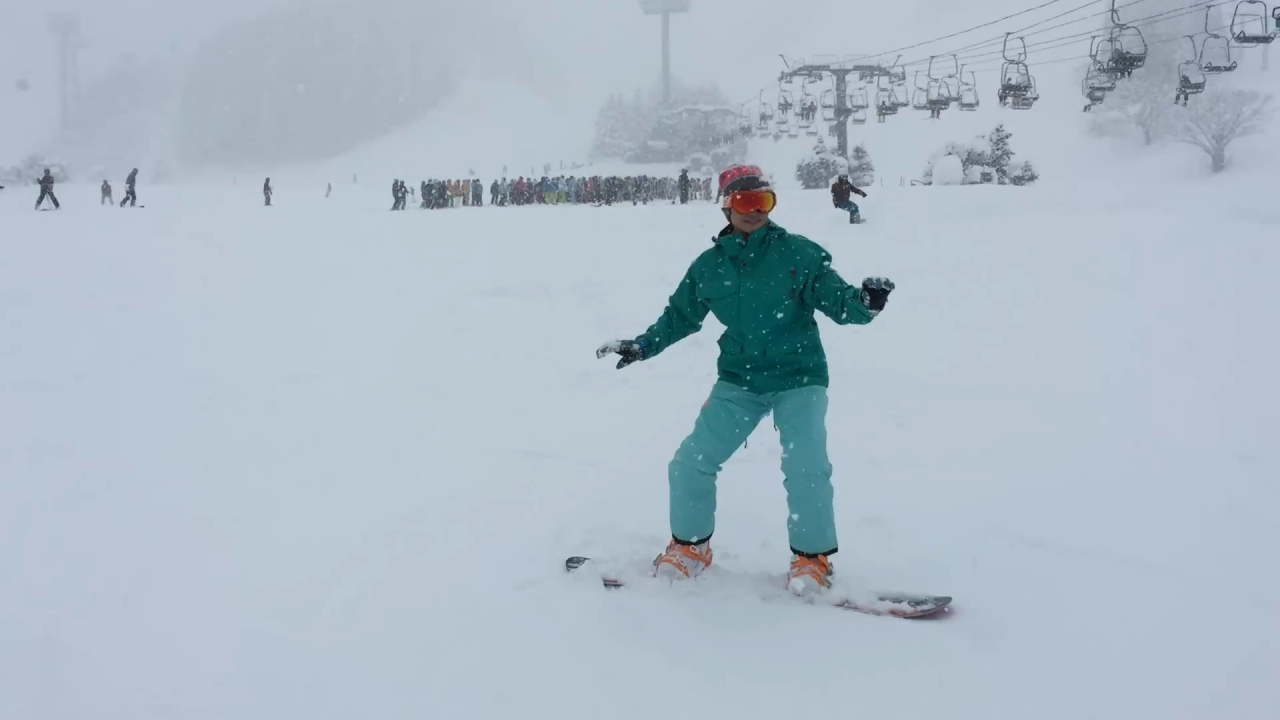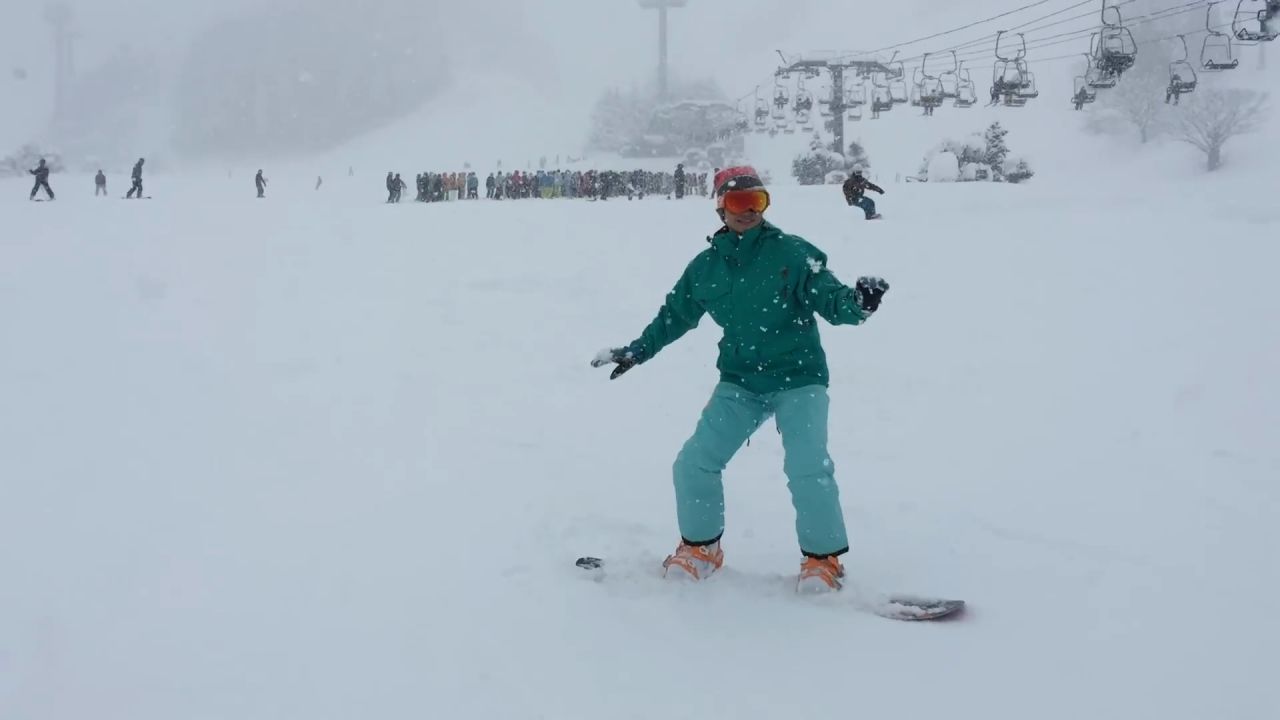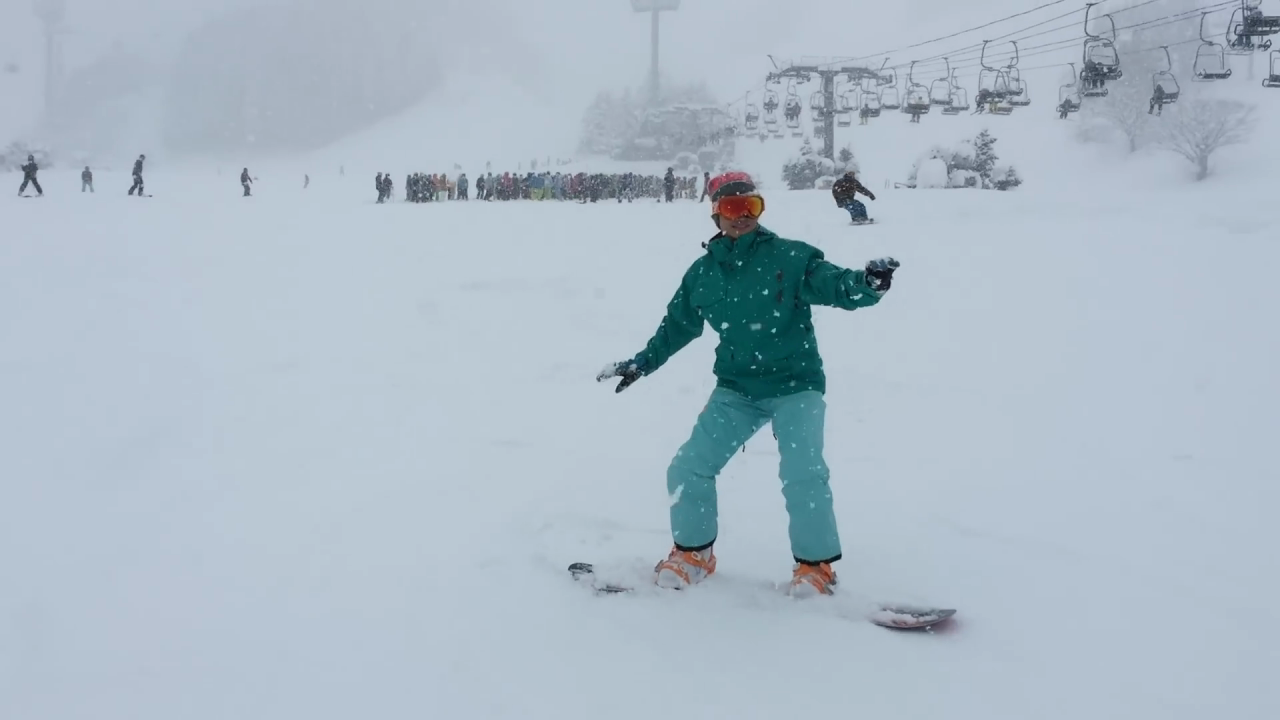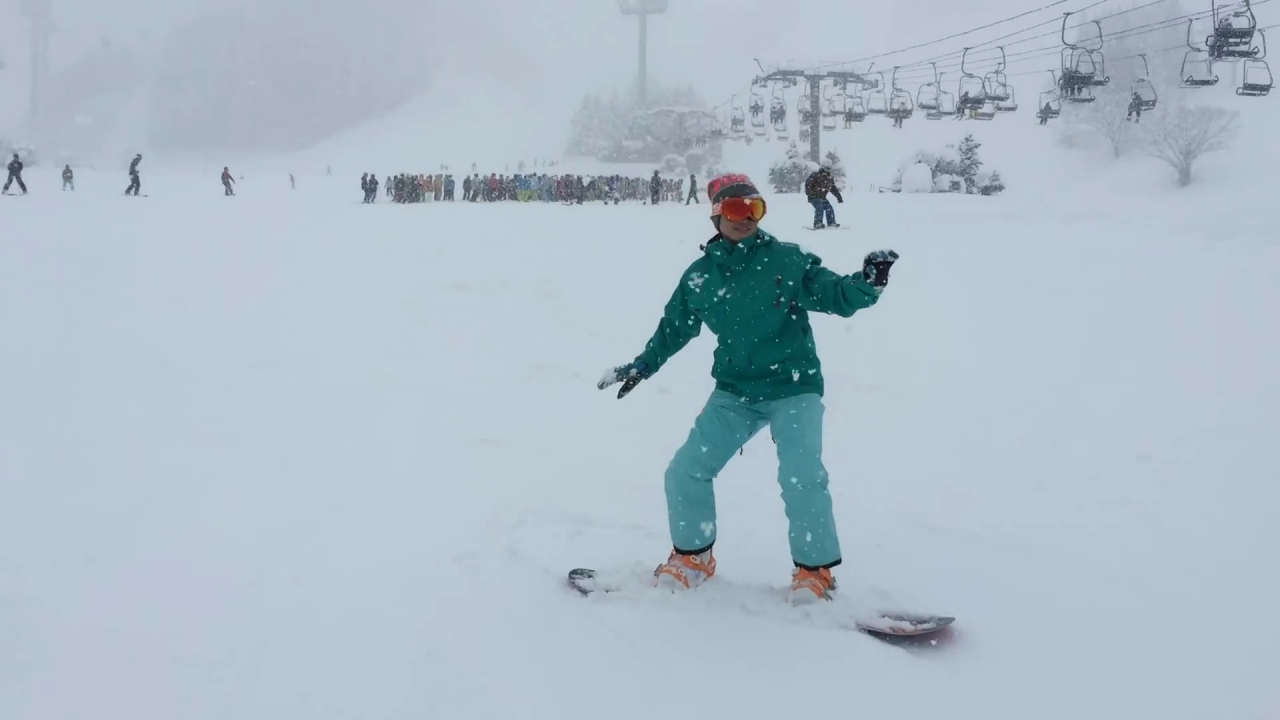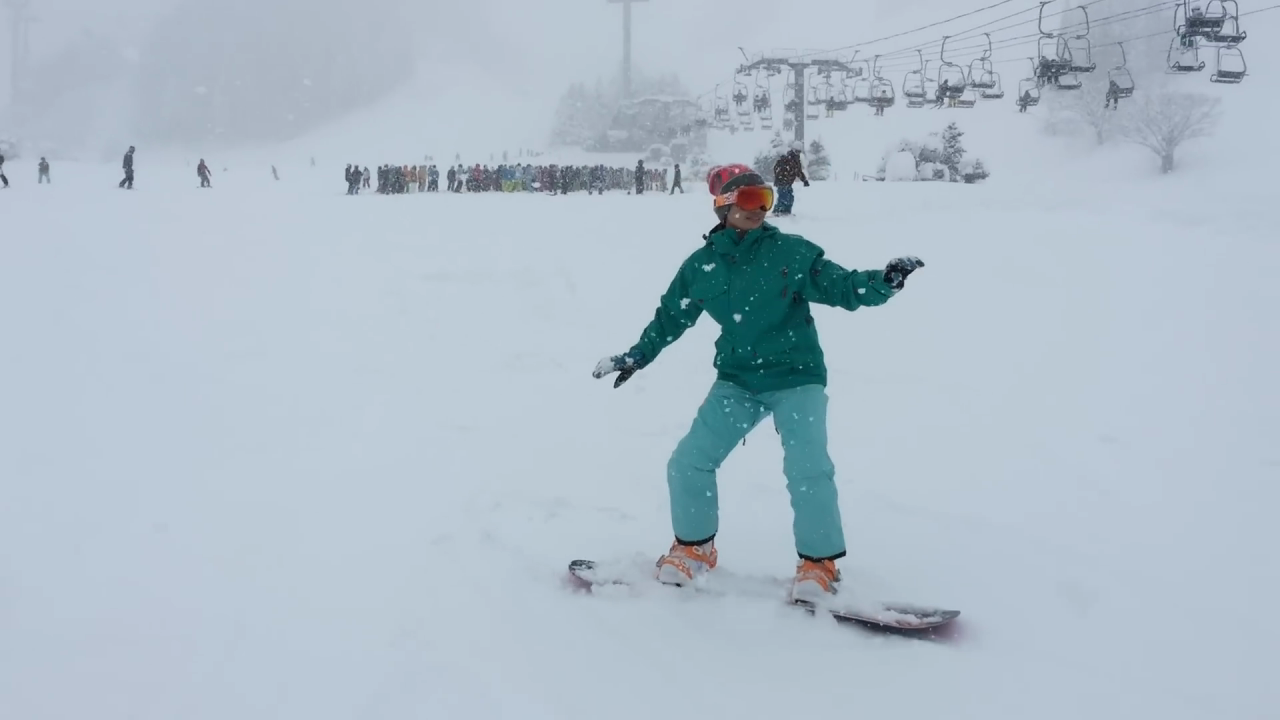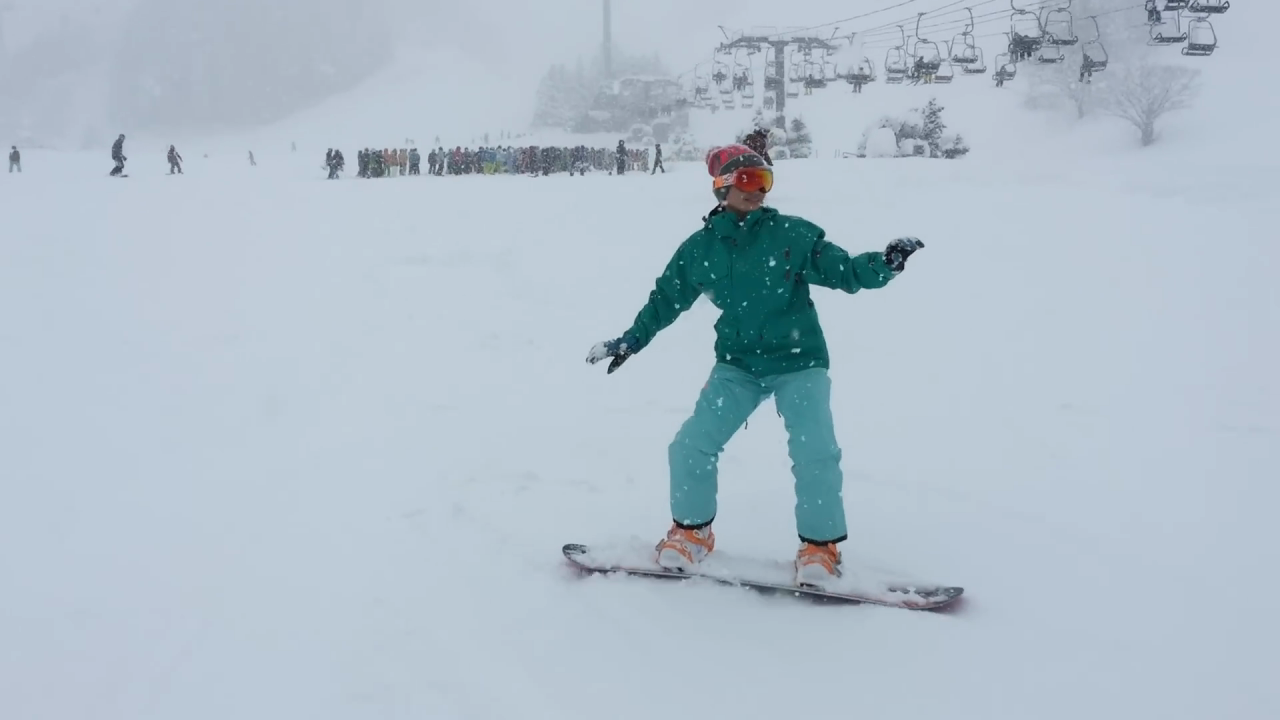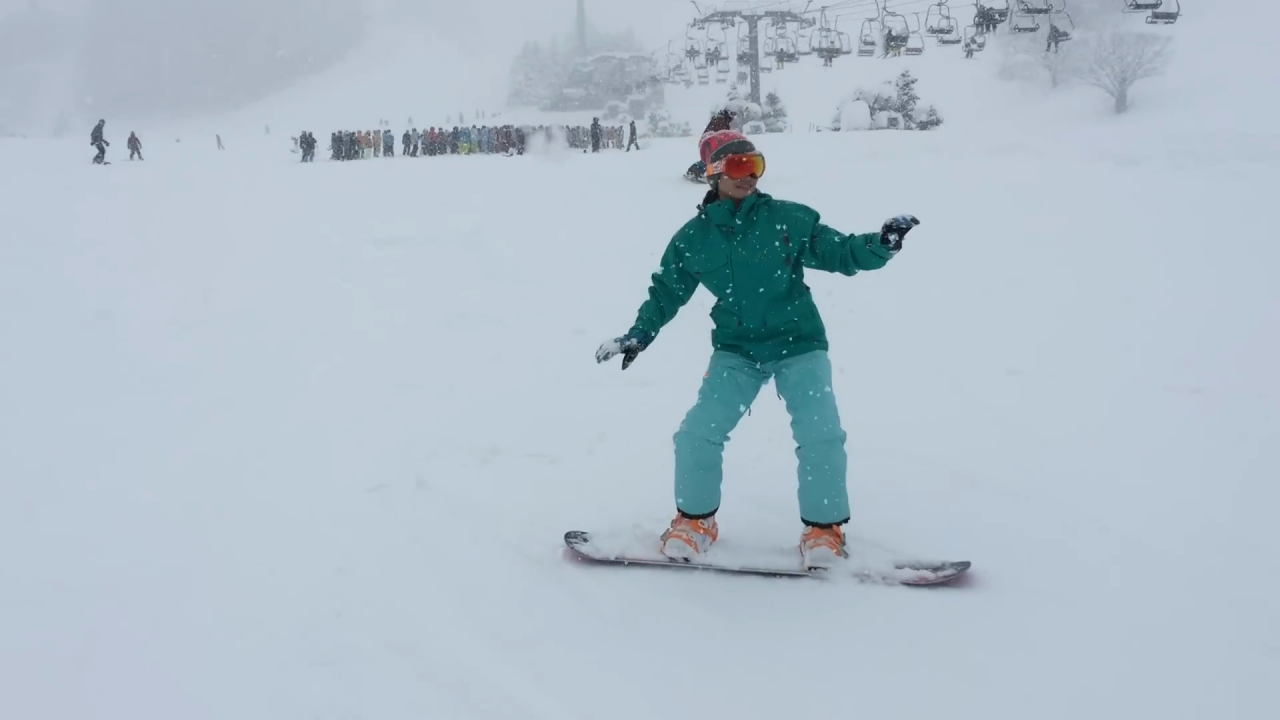
dt=0.3s
person 1, frame 1
left shoulder: (799, 254)
right shoulder: (709, 265)
left elbow: (835, 299)
right elbow: (681, 314)
left wrist: (865, 301)
right wrist: (644, 344)
left hip: (798, 378)
right hip: (739, 380)
left knee: (807, 468)
right knee: (690, 463)
left ankle: (812, 558)
right ankle: (690, 546)
person 1, frame 2
left shoulder: (794, 253)
right shoulder: (705, 266)
left elbow: (829, 300)
right elbow: (676, 314)
left wrist: (858, 302)
right wrist: (637, 351)
left hip: (798, 378)
right hip: (739, 382)
left knee: (808, 467)
right knee: (694, 463)
left ankle: (822, 559)
right ankle: (700, 547)
person 1, frame 3
left shoulder: (791, 257)
right shoulder: (702, 273)
left elbow: (839, 288)
right elbow: (678, 325)
left wrist: (870, 282)
right wrist: (642, 363)
left hip: (796, 384)
right hip: (736, 389)
left knee: (803, 473)
right knee: (687, 469)
left ankle: (814, 566)
right ankle: (693, 553)
person 1, frame 4
left shoulder: (789, 261)
right shoulder: (700, 275)
left elbow: (836, 294)
right elbow: (675, 327)
left wrist: (869, 281)
right wrist: (642, 366)
left hip: (793, 387)
right hip: (734, 391)
left knee: (801, 477)
right knee: (686, 471)
left ankle: (813, 571)
right ankle: (692, 556)
person 1, frame 5
left shoulder: (793, 253)
right shoulder: (701, 265)
left elbow: (842, 287)
right elbow: (672, 315)
left wrist: (884, 282)
right wrist: (637, 355)
left hip: (797, 378)
right hip: (736, 382)
left knee: (808, 469)
right knee: (689, 462)
left ankle: (819, 563)
right ankle: (694, 549)
person 1, frame 6
left shoulder: (794, 234)
right shoulder: (698, 249)
left elbow: (843, 270)
right elbow: (667, 299)
left wrist: (884, 264)
right wrist: (631, 340)
left hip: (798, 360)
right hip: (737, 364)
left knee: (815, 452)
right knee: (691, 445)
left ankle: (819, 546)
right ankle: (691, 531)
person 1, frame 7
left shoulder: (788, 219)
right shoulder: (691, 239)
left elbow: (839, 253)
right elbow: (666, 293)
left wrist: (882, 244)
right wrist: (640, 335)
left hip: (799, 344)
right hip: (736, 350)
left knee: (822, 434)
right knee: (697, 434)
left ankle: (824, 528)
right ankle: (694, 521)
